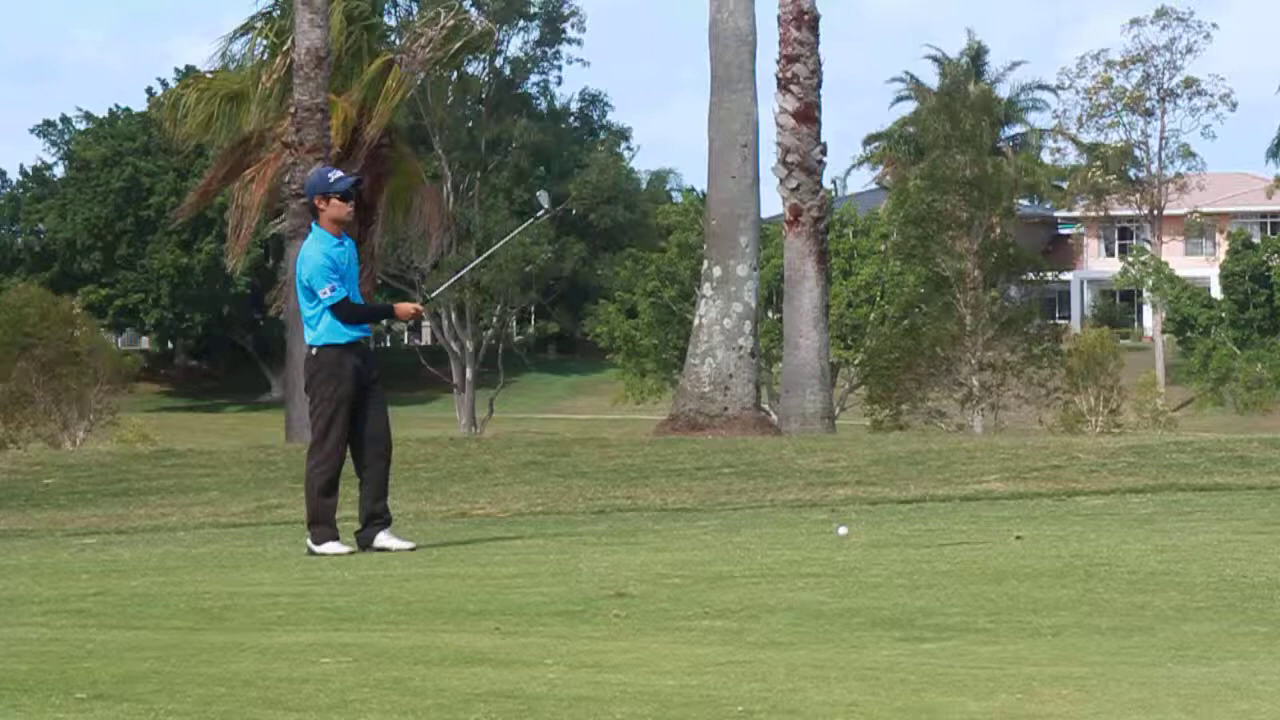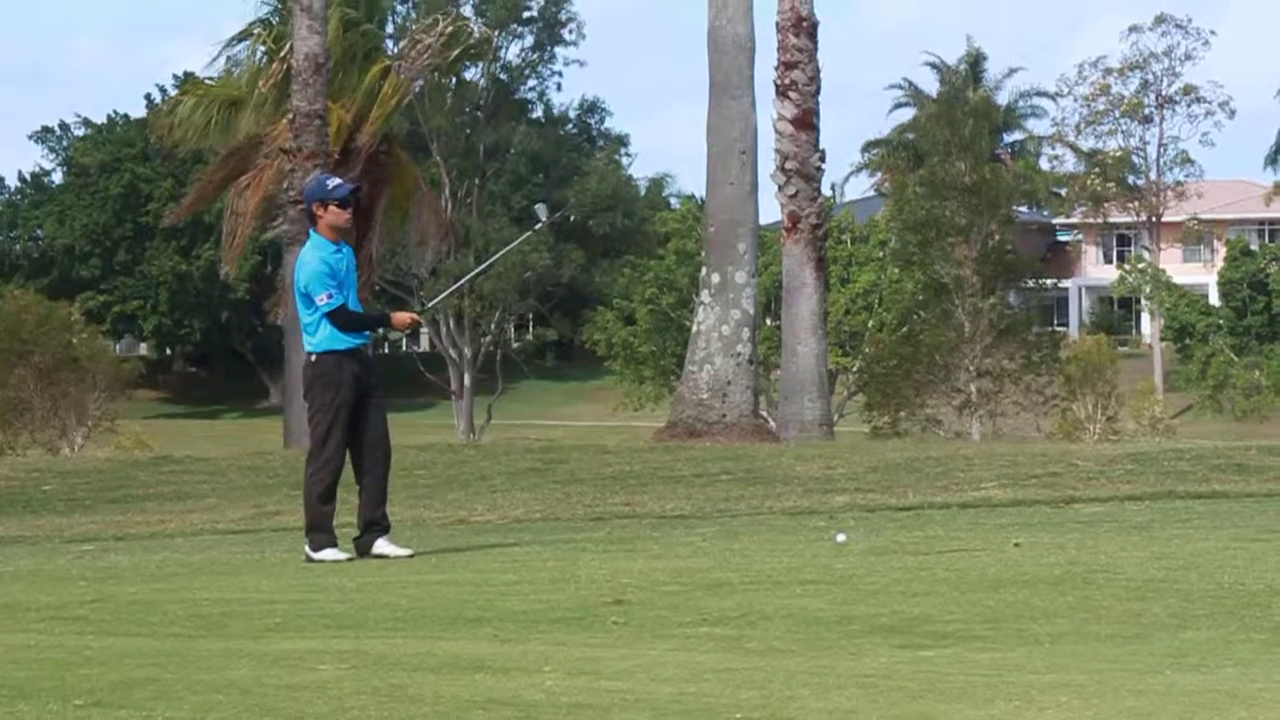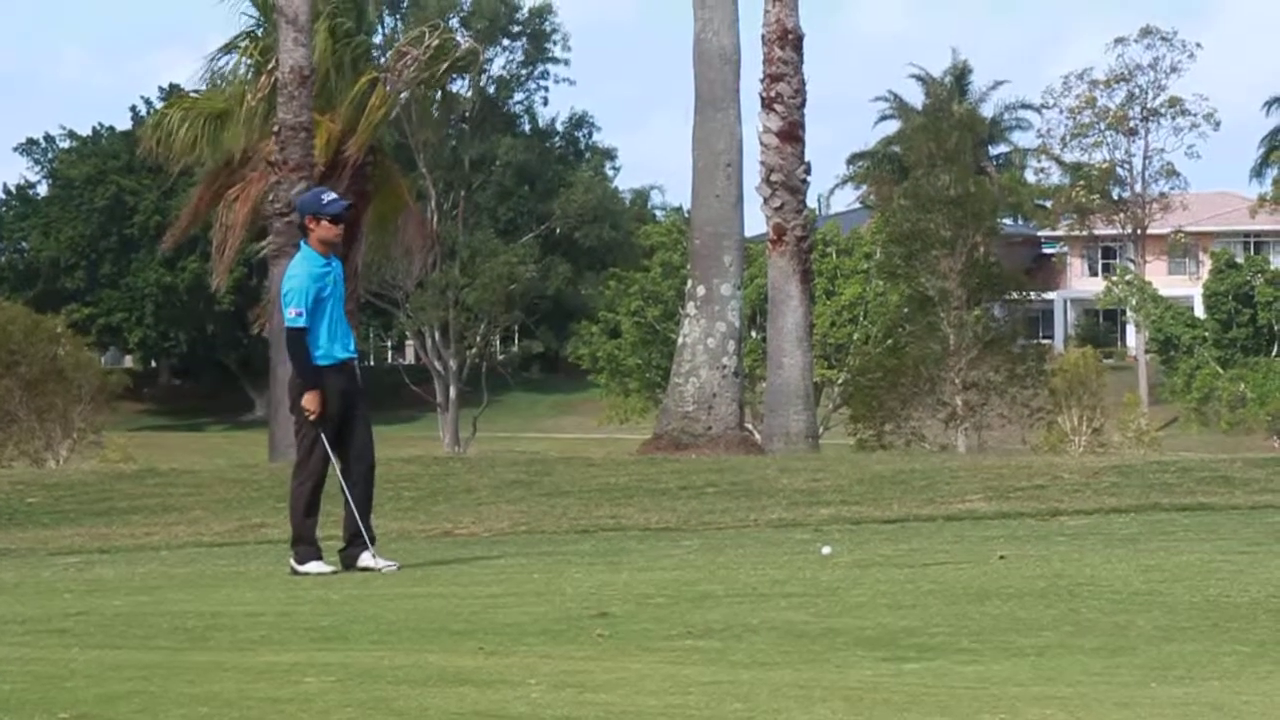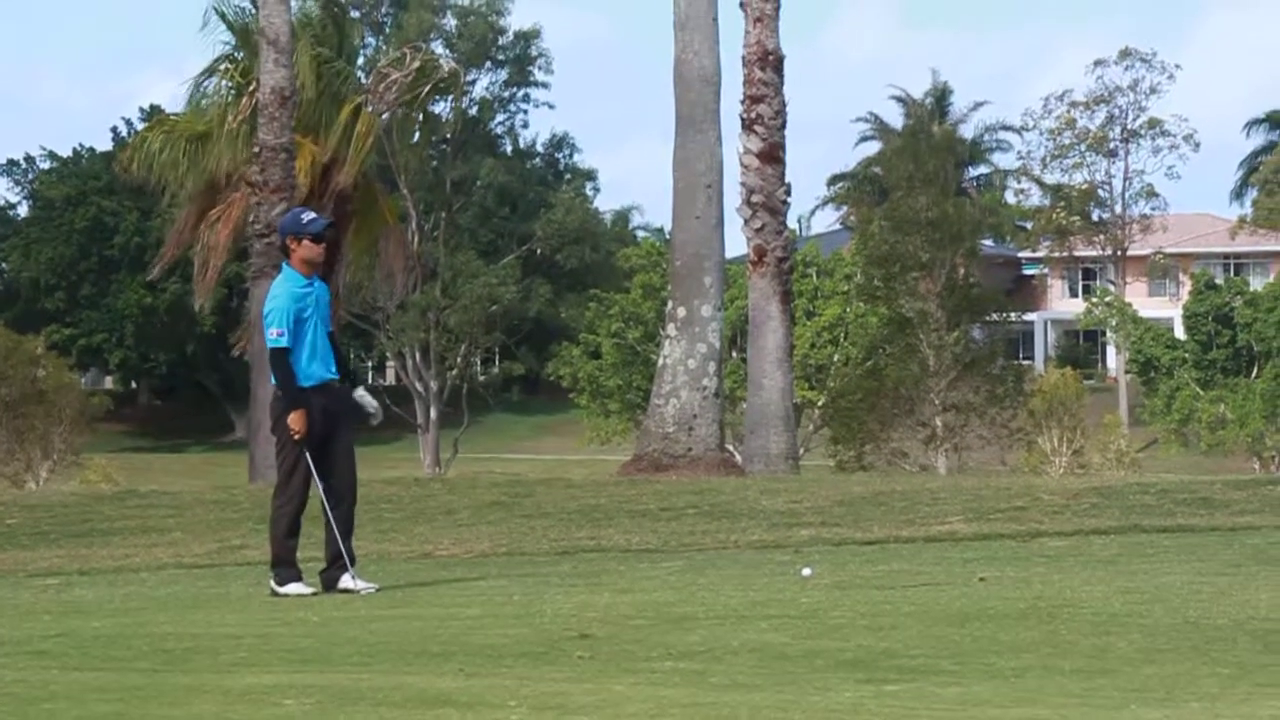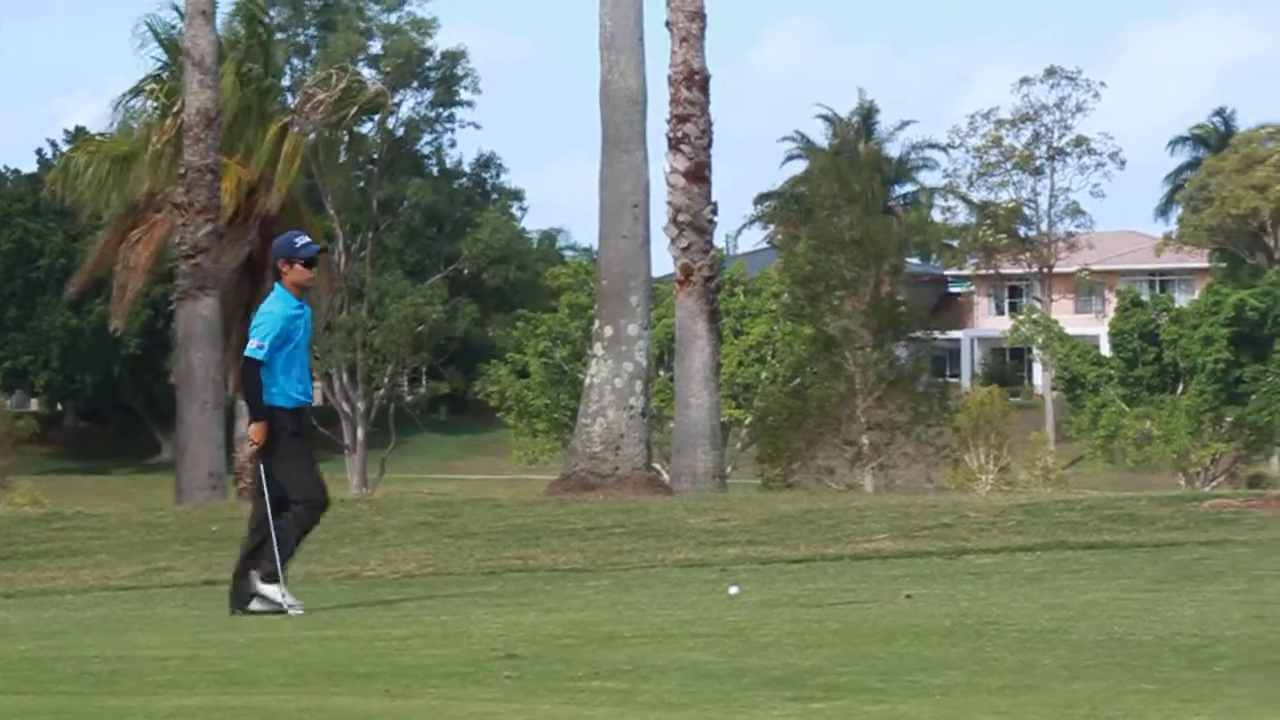
dt=1s
person 1, frame 1
left shoulder: (347, 244)
right shoulder: (316, 254)
right elbow: (344, 310)
left wrist: (390, 312)
right wrist: (393, 311)
left hip: (360, 353)
right hip: (330, 358)
left knee: (376, 444)
right knee: (329, 449)
left ankle: (375, 528)
right ankle: (321, 534)
person 1, frame 2
left shoulder: (345, 251)
right shoulder: (314, 261)
right elbow: (340, 318)
left wrist: (386, 323)
right wrist: (389, 320)
left hip: (359, 360)
right hip: (329, 365)
left knee: (375, 450)
right knee: (327, 455)
left ankle: (374, 534)
right ankle: (319, 541)
person 1, frame 3
left shoulder: (335, 265)
right shoulder: (301, 273)
right elbow: (294, 337)
right wrist: (310, 389)
left hip: (345, 373)
right hip: (317, 379)
left knee: (361, 463)
right knee: (312, 468)
left ankle: (358, 547)
right ankle: (304, 553)
person 1, frame 4
left shoulder: (320, 288)
right shoulder: (283, 294)
right elbow: (278, 357)
left wrist: (354, 388)
right wrist: (295, 408)
left hip: (330, 395)
right hip: (299, 400)
left knee: (343, 485)
right knee: (293, 491)
left ankle: (338, 570)
right ankle: (284, 575)
person 1, frame 5
left shoulder: (302, 309)
right shoulder: (276, 312)
right elbow: (250, 366)
right wrist: (258, 419)
left hip: (293, 419)
right hip: (276, 420)
left knee: (277, 506)
right knee: (311, 498)
left ankle: (247, 591)
right ankle: (266, 572)
